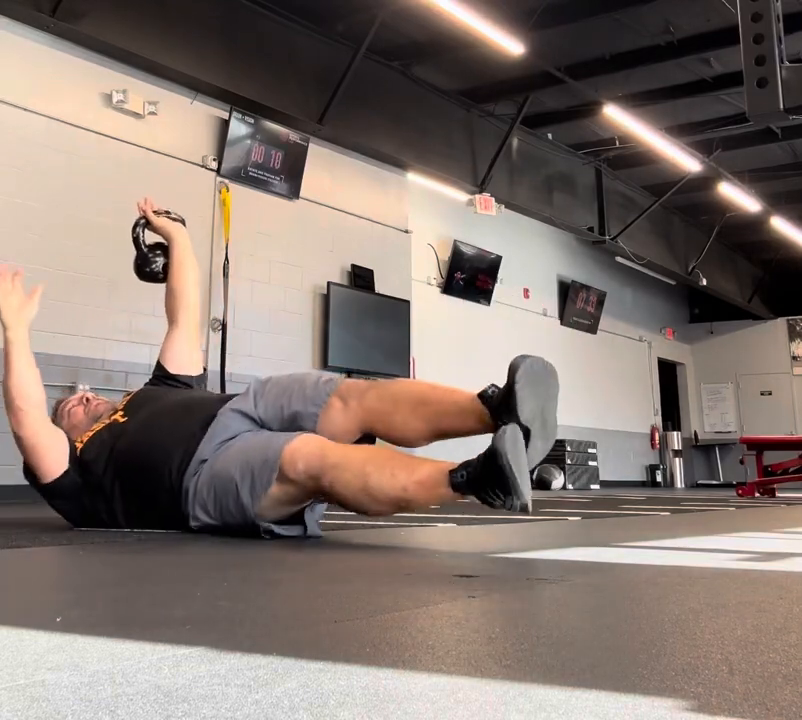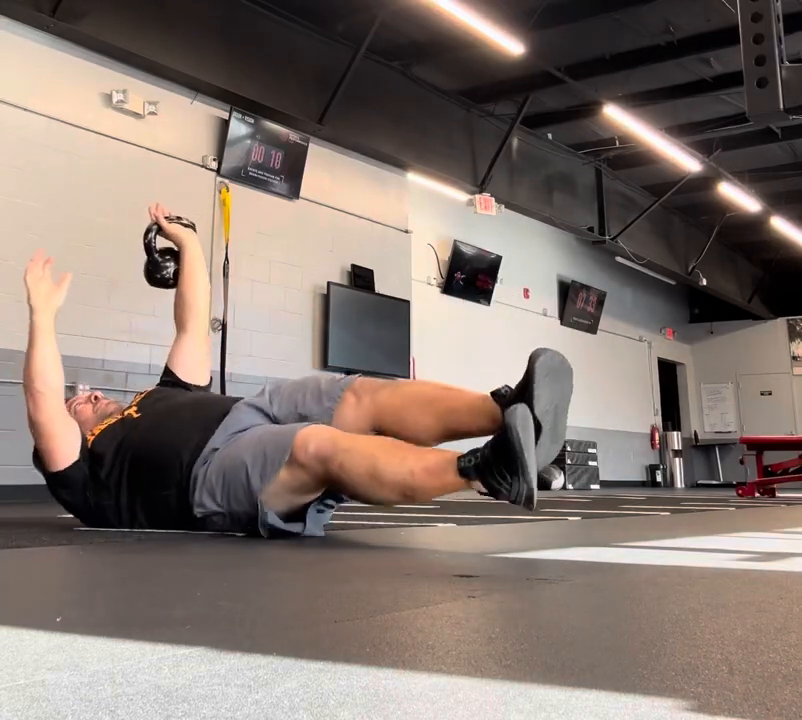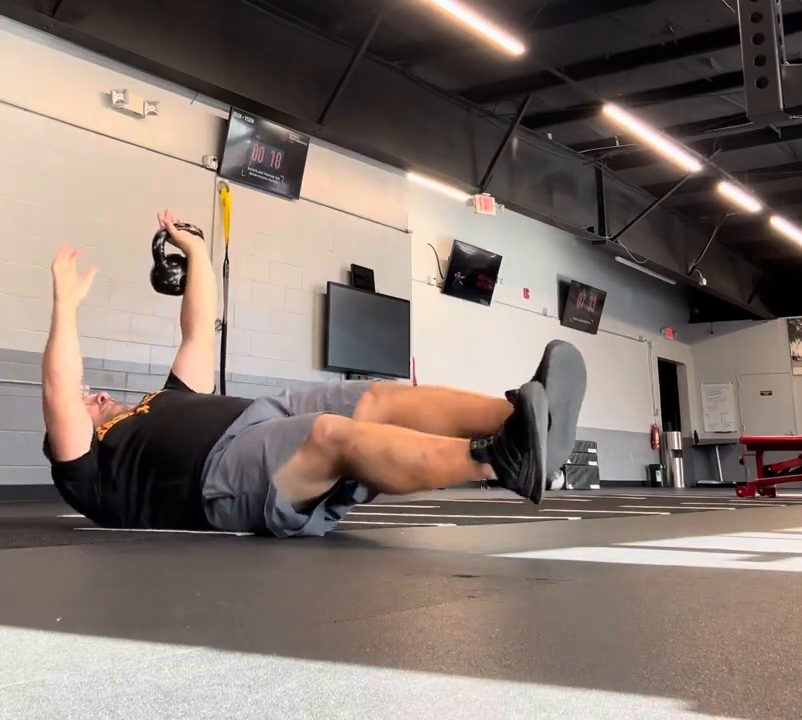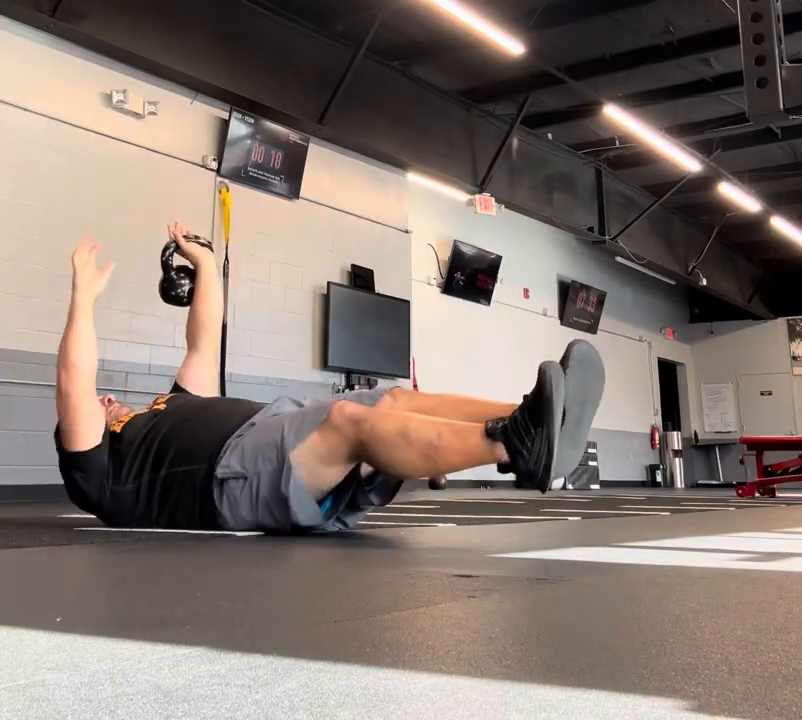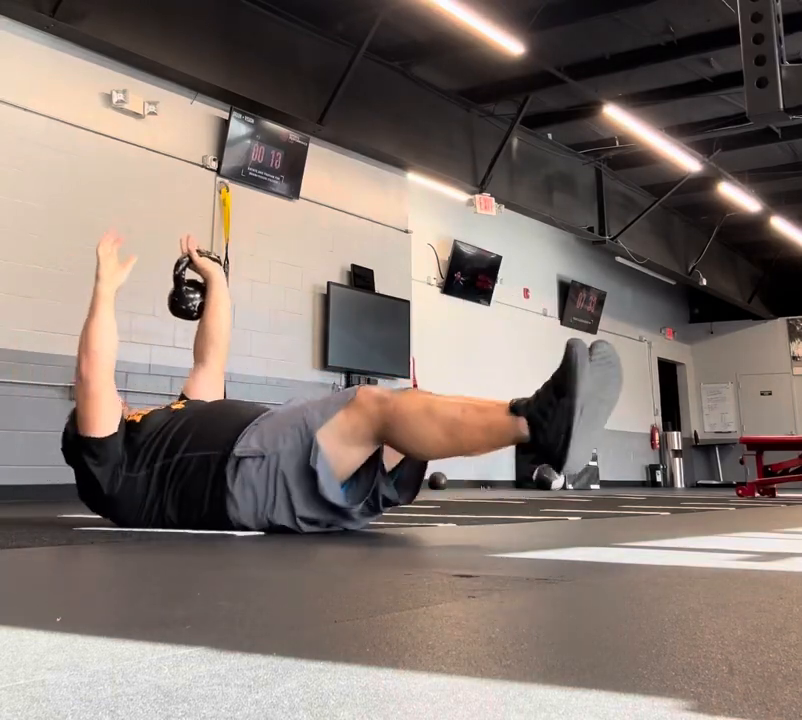
dt=0.2s
person 1, frame 1
left shoulder: (155, 396)
right shoulder: (75, 474)
left elbow: (185, 320)
left wrist: (176, 237)
right hip: (206, 473)
left knee: (360, 397)
right knee: (309, 458)
left ankle: (498, 410)
right ankle: (476, 479)
person 1, frame 2
left shoulder: (162, 397)
right shoulder: (83, 473)
left elbow: (194, 327)
right elbow: (43, 402)
left wrist: (188, 243)
right wrist: (42, 314)
right hip: (213, 473)
left knee: (369, 397)
right knee: (319, 446)
left ankle: (511, 414)
right ankle: (486, 470)
person 1, frame 3
left shoulder: (168, 404)
right shoulder: (91, 473)
left elbow: (198, 336)
right elbow: (60, 393)
left wrist: (195, 251)
right wrist: (65, 304)
right hip: (225, 472)
left knee: (386, 399)
right knee: (335, 434)
left ankle: (522, 416)
right ankle: (500, 457)
person 1, frame 4
left shoulder: (172, 411)
right shoulder: (98, 473)
left elbow: (204, 345)
right elbow: (74, 384)
left wrist: (204, 263)
right wrist: (84, 295)
left hip: (278, 435)
right hip: (240, 473)
left knee: (400, 402)
right knee: (352, 418)
left ankle: (529, 429)
right ankle: (516, 444)
person 1, frame 5
left shoulder: (174, 426)
right shoulder: (110, 469)
left elbow: (210, 360)
right elbow: (93, 373)
left wrist: (215, 278)
right wrist: (106, 284)
left hip: (294, 467)
right hip: (250, 468)
left knee: (407, 406)
right knee: (373, 404)
left ankle: (547, 424)
right ankle: (535, 421)
